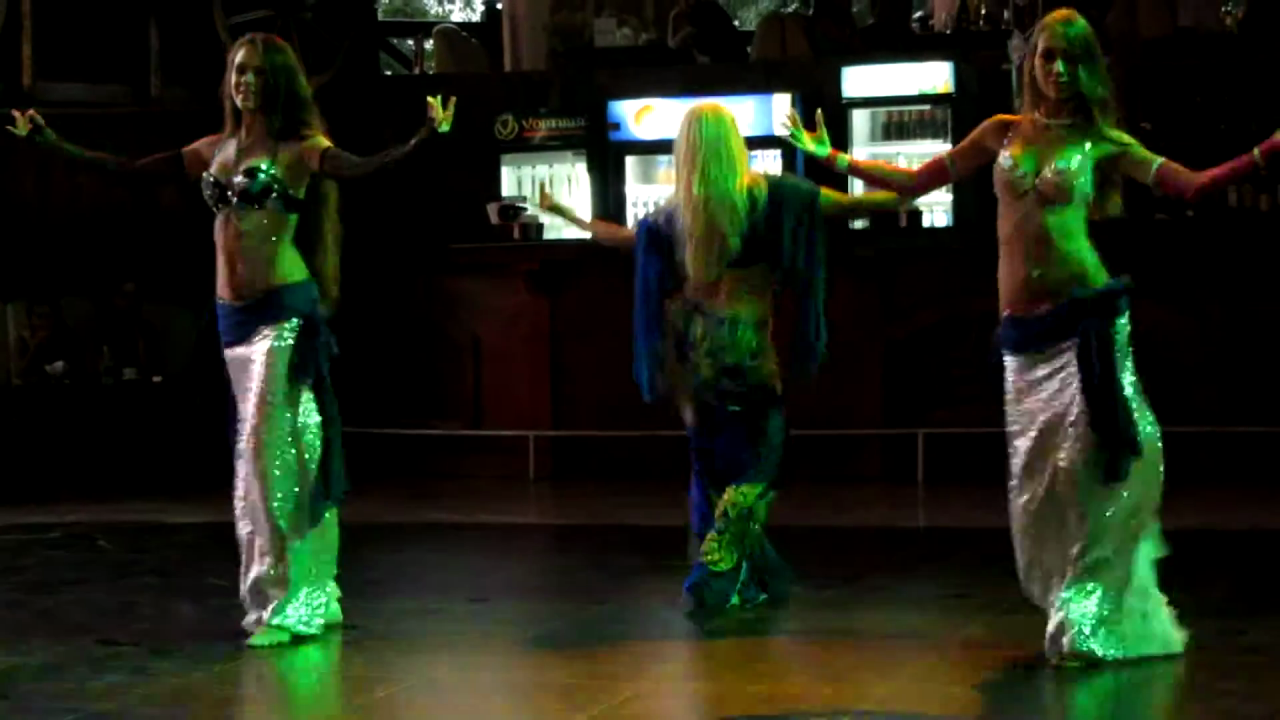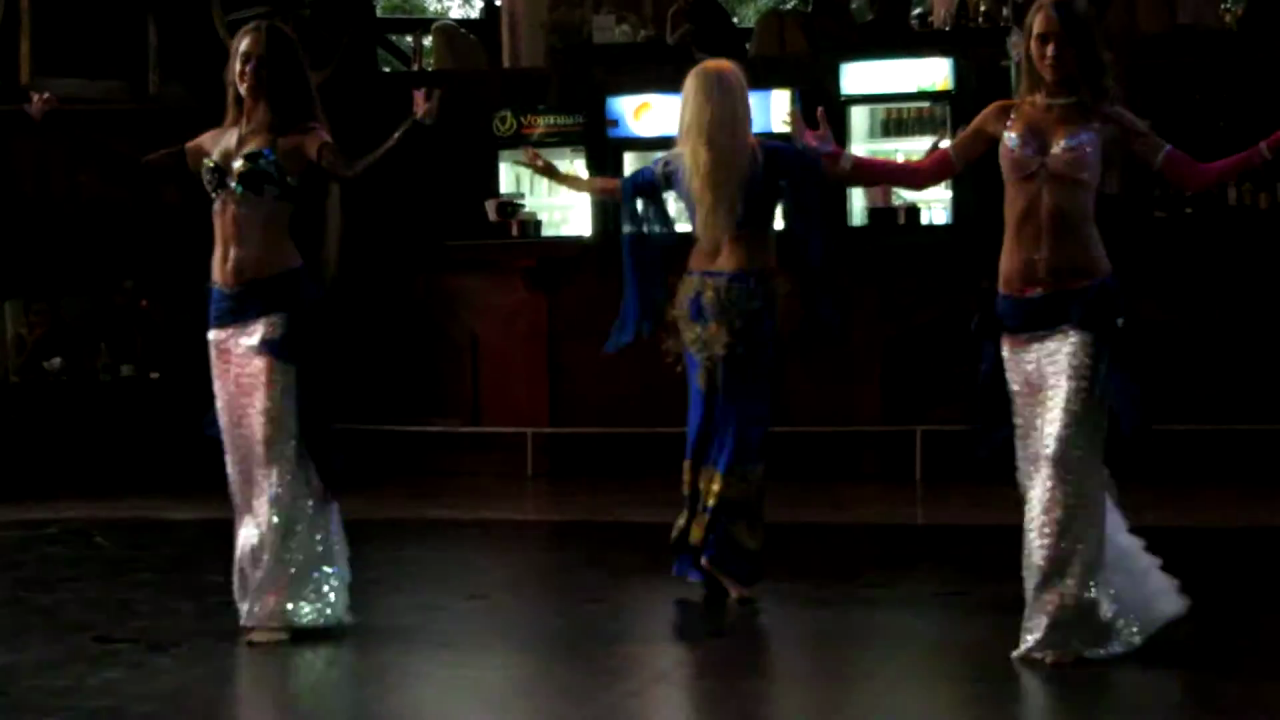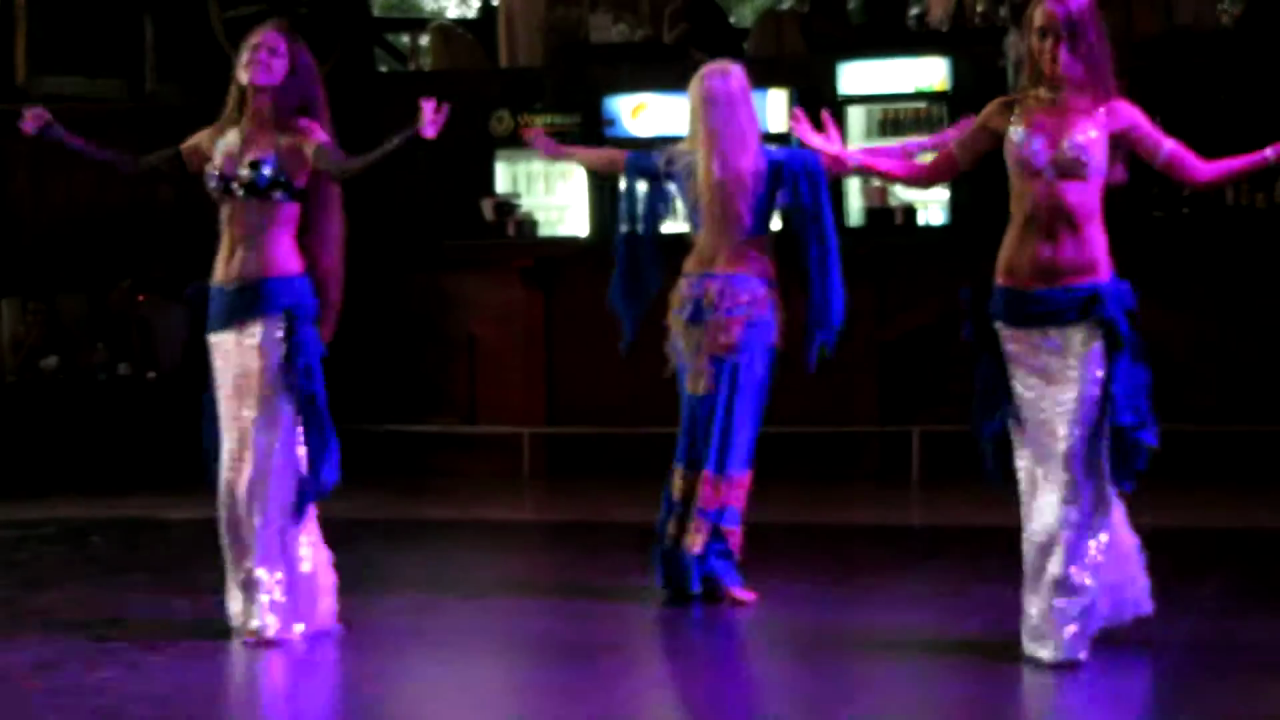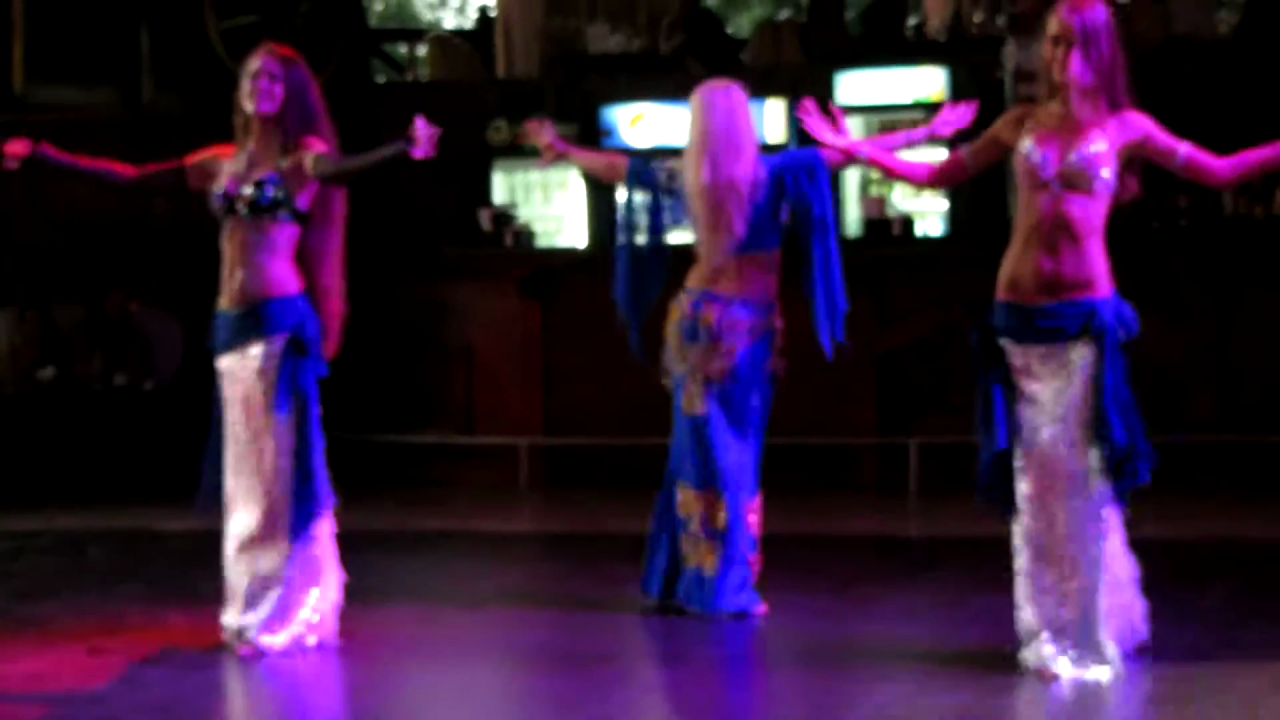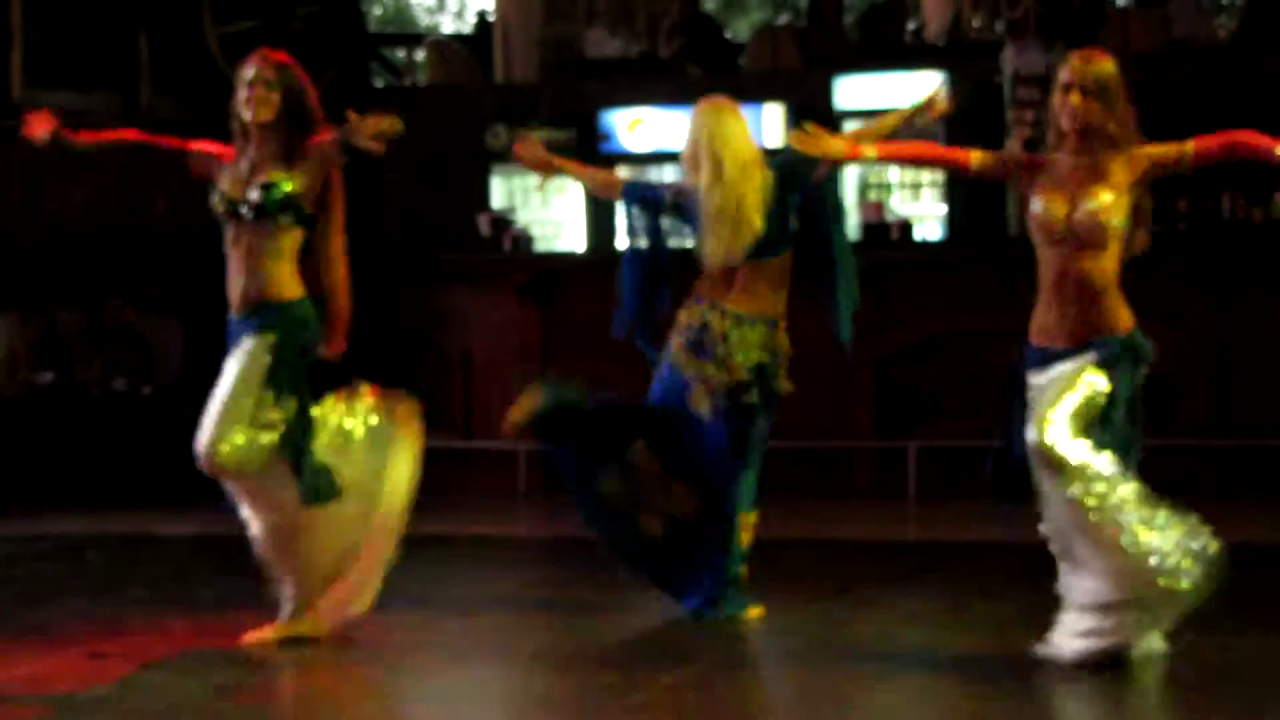
dt=0.3s
person 1, frame 1
left shoulder: (1104, 142)
right shoulder: (1000, 132)
left elbow: (1190, 186)
right elbow: (915, 181)
right wrist: (836, 159)
left hip: (1087, 316)
right hip: (1022, 329)
left knee: (1082, 468)
right knee: (1035, 482)
left ankle: (1089, 624)
right ankle: (1080, 610)
person 1, frame 2
left shoulder: (1106, 120)
right shoulder: (1003, 116)
left elbow: (1192, 176)
right elbow: (923, 173)
right wrist: (840, 159)
left hip: (1082, 305)
right hip: (1017, 310)
left knee: (1064, 457)
right knee: (1041, 460)
left ankle: (1063, 622)
right ankle: (1095, 603)
person 1, frame 3
left shoulder: (1113, 113)
right shoulder: (1006, 112)
left elbow: (1197, 172)
right elbow: (928, 173)
right wrist: (845, 158)
left hip: (1087, 302)
right hip: (1017, 304)
left knee: (1073, 455)
right knee: (1036, 457)
left ankle: (1065, 616)
right ankle: (1051, 611)
person 1, frame 4
left shoulder: (1124, 127)
right shoulder: (1020, 125)
left elbow: (1217, 172)
right elbow: (933, 175)
right wrist: (853, 147)
left hip: (1087, 315)
right hip: (1018, 315)
left knee: (1080, 471)
right knee: (1036, 475)
left ankle: (1085, 633)
right ankle: (1046, 631)
person 1, frame 5
left shoulder: (1133, 165)
right shoulder: (1033, 170)
left elbow: (1228, 145)
right elbow: (952, 158)
right wrist: (859, 151)
left hip: (1107, 350)
right hip: (1046, 355)
left knee: (1057, 440)
right knee: (1069, 492)
left ankle: (1166, 564)
right ankle: (1112, 618)
person 2, frame 1
left shoulder: (302, 148)
right shoulder: (214, 150)
left elbow: (362, 167)
right elbow: (132, 170)
left wrist: (426, 138)
right wrist: (50, 140)
left hip: (286, 313)
right hip: (235, 319)
left knee: (278, 455)
right knee: (258, 459)
left ankle: (286, 604)
right ankle: (278, 594)
person 2, frame 2
left shoulder: (303, 137)
right shoulder: (218, 140)
left elbow: (351, 173)
right elbow: (138, 166)
left wrist: (411, 128)
left hip: (280, 303)
right hip: (228, 307)
left knee: (276, 447)
right knee: (245, 450)
left ankle: (293, 597)
right ankle: (270, 590)
person 2, frame 3
left shoulder: (300, 134)
right shoulder: (216, 139)
left elbow: (346, 169)
right elbow: (135, 167)
left wrist: (414, 136)
right wrist: (55, 135)
left hip: (277, 304)
right hip: (226, 306)
left knee: (266, 452)
right knee: (239, 455)
left ankle: (283, 603)
right ankle: (258, 596)
person 2, frame 4
left shoulder: (304, 154)
right shoulder: (222, 161)
left elbow: (340, 165)
right elbow: (136, 175)
left wrist: (404, 150)
left hip: (280, 321)
right hip: (233, 325)
left knee: (275, 469)
right knee: (250, 468)
left ankle: (286, 615)
right ankle: (262, 610)
person 2, frame 5
left shoulder: (311, 155)
right shoulder: (224, 162)
left elbow: (353, 138)
right elbow: (142, 141)
left wrist: (369, 133)
right wrist: (64, 138)
left hip: (281, 322)
right hip: (246, 326)
left knee: (221, 448)
right knee: (271, 462)
right ankle: (310, 595)
person 3, frame 1
left shoulder: (675, 208)
right shoulder: (764, 192)
left elbow: (628, 238)
right elbow: (847, 206)
left wrist: (569, 216)
right wrist: (906, 196)
left hip: (690, 335)
right hip: (745, 336)
left knee: (713, 461)
right knee: (754, 460)
left ankle: (742, 575)
right ankle: (716, 576)
person 3, frame 2
left shoulder: (679, 162)
right shoulder: (766, 155)
left elbow: (616, 188)
left wrist: (558, 176)
left hip: (699, 295)
right hip: (748, 295)
left knee: (707, 426)
right knee: (742, 430)
left ankle: (697, 552)
right ankle: (729, 564)
person 3, frame 3
left shoulder: (678, 158)
right shoulder: (767, 161)
left elbow: (613, 161)
left wrist: (560, 151)
left hip: (694, 297)
right hip: (745, 301)
left knee: (697, 430)
right knee: (730, 433)
left ankle: (682, 566)
right ankle: (712, 563)
person 3, frame 4
left shoulder: (685, 178)
right shoulder: (770, 173)
left elbow: (613, 167)
left wrist: (560, 148)
right wrist: (933, 129)
left hip: (693, 316)
right hip: (746, 325)
left knee: (694, 447)
right knee: (737, 455)
left ankle: (681, 579)
right ankle: (730, 588)
person 3, frame 5
left shoulder: (689, 193)
right shoulder: (778, 176)
left elbow: (610, 185)
left wrist: (552, 163)
right wrist: (918, 112)
left hip: (700, 329)
right hip: (755, 339)
left knee: (667, 432)
right knee: (736, 462)
left ankle: (554, 408)
right ankle: (721, 592)
